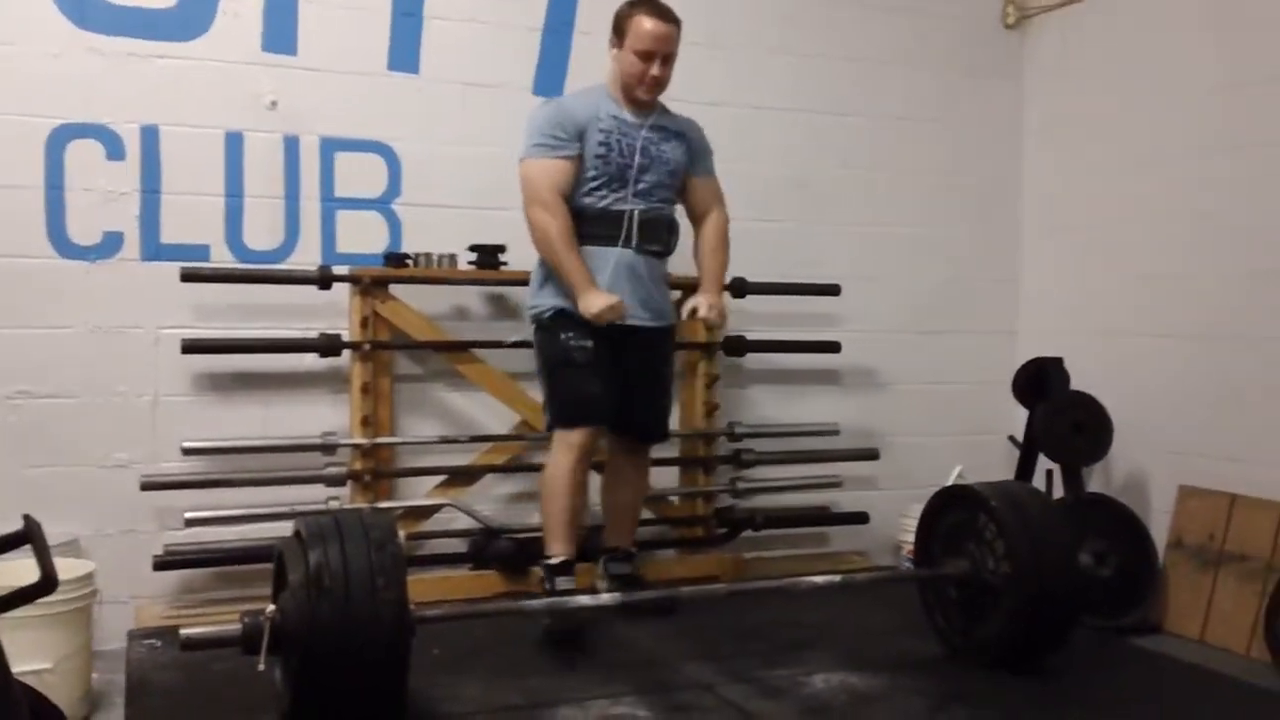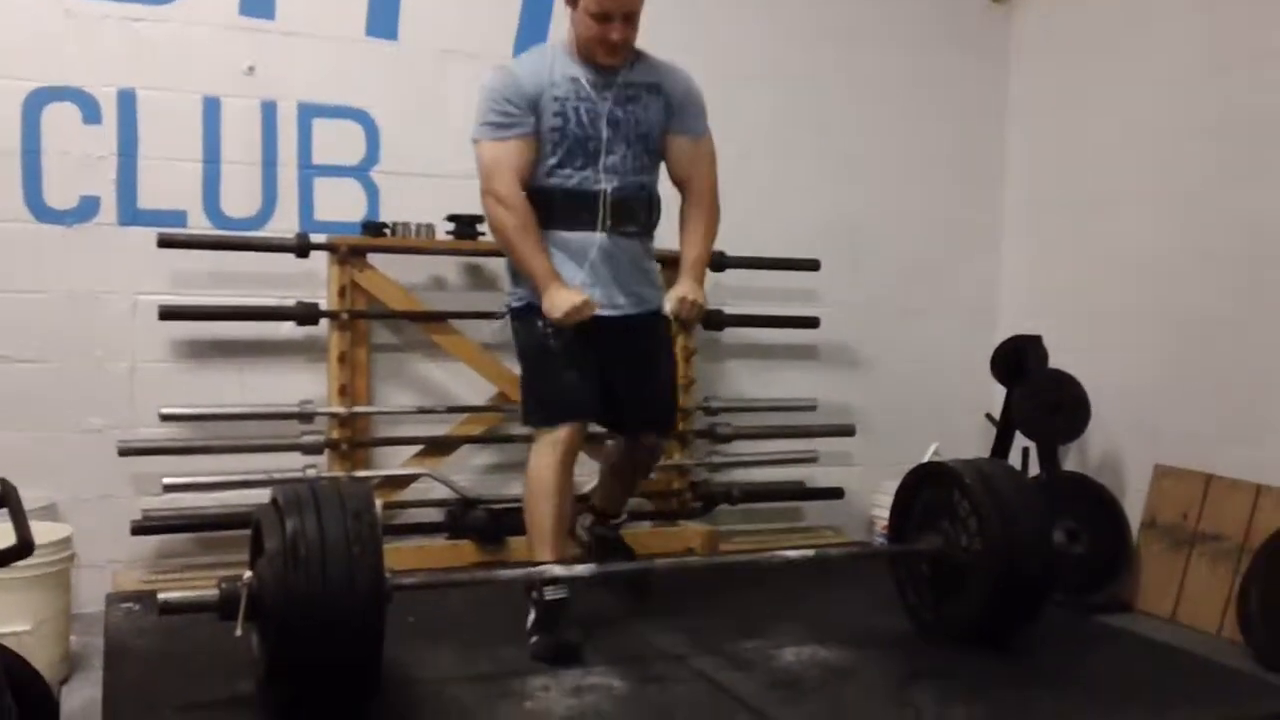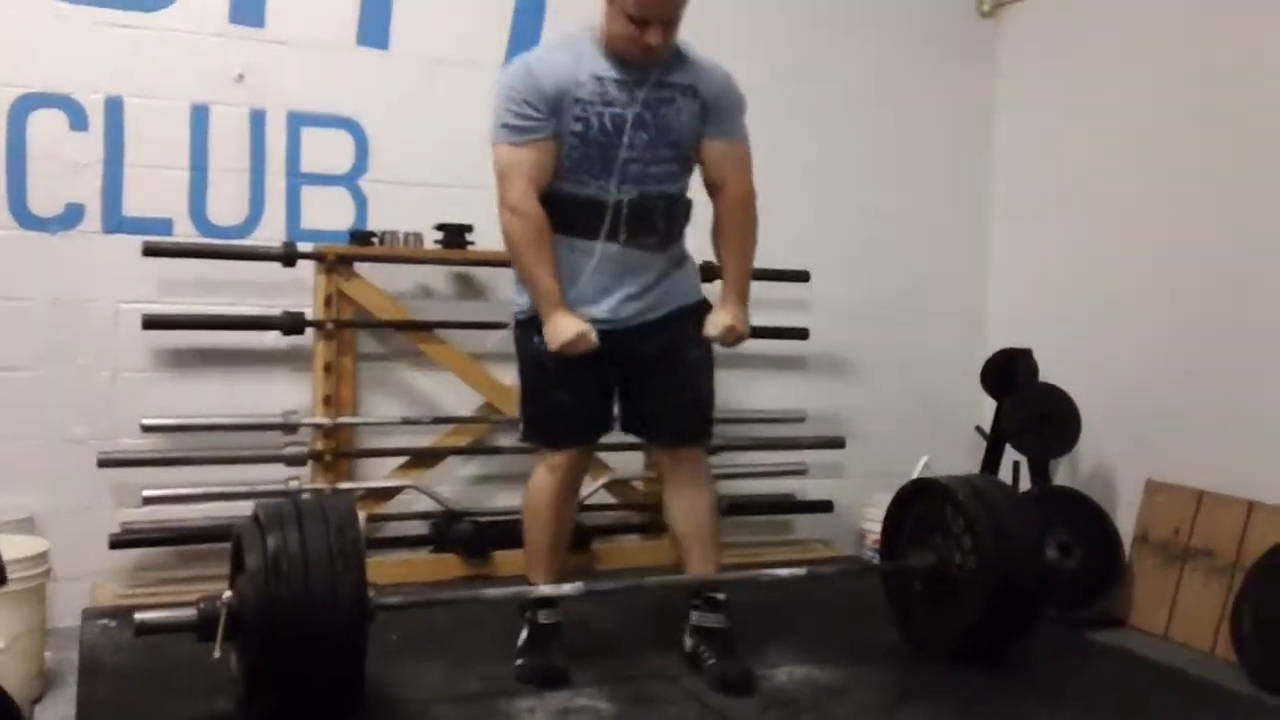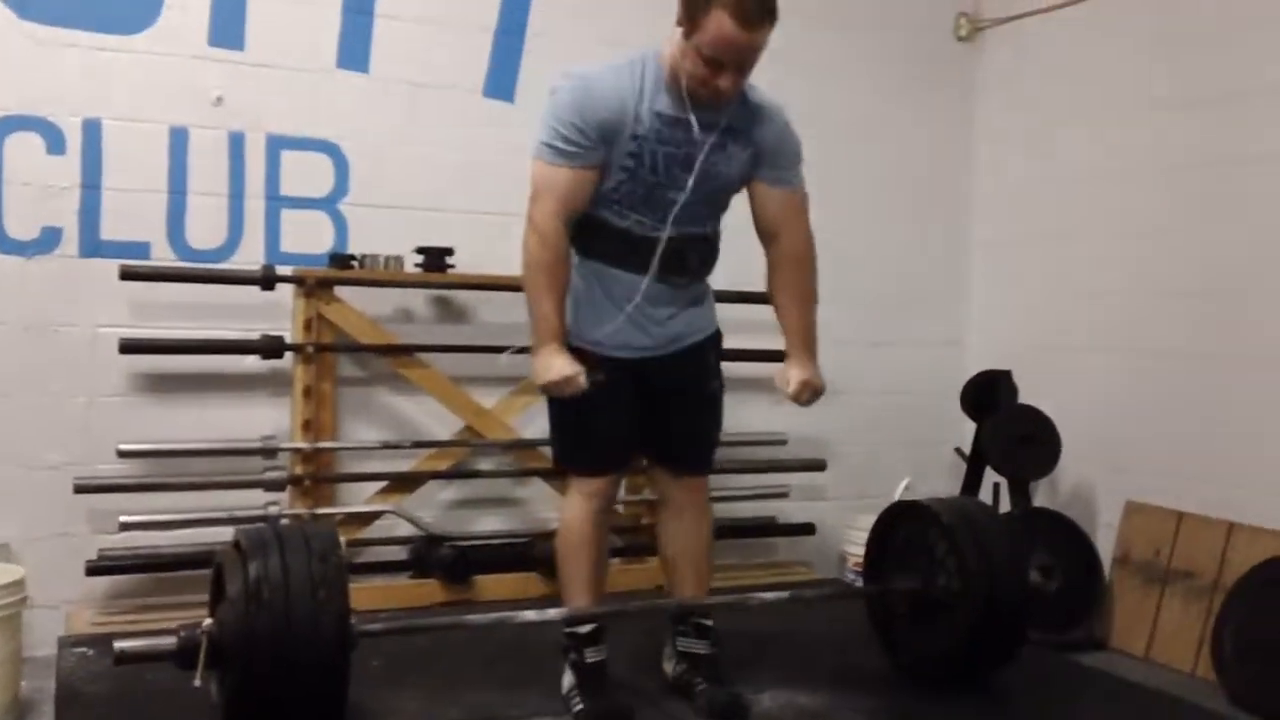
dt=0.4s
person 1, frame 1
left shoulder: (685, 135)
right shoulder: (565, 115)
left elbow: (710, 215)
right elbow: (542, 207)
left wrist: (710, 289)
right wrist: (585, 294)
left hip: (649, 313)
right hip: (573, 308)
left knee: (633, 445)
right knee: (577, 433)
left ankle: (618, 568)
right ankle: (559, 577)
person 1, frame 2
left shoulder: (671, 87)
right shoulder: (521, 81)
left elbow: (699, 186)
right elbow: (501, 193)
left wrist: (690, 277)
right wrist: (552, 287)
left hip: (637, 295)
right hip: (551, 296)
left knee: (649, 432)
right knee: (561, 433)
left ankle: (599, 522)
right ankle: (548, 597)
person 1, frame 3
left shoulder: (709, 86)
right shoulder: (541, 76)
left elbow: (733, 194)
right elbow: (519, 199)
left wrist: (733, 299)
right wrist: (554, 311)
left hip: (668, 302)
right hip: (565, 303)
left knee: (684, 454)
right knee: (563, 457)
left ankle: (707, 619)
right ankle: (541, 618)
person 1, frame 4
left shoulder: (765, 128)
right shoulder: (596, 96)
left elbow: (788, 240)
right elbow: (547, 224)
left wrist: (801, 354)
right wrist: (548, 345)
left hip: (685, 334)
right hip: (594, 335)
left knee: (686, 483)
right knee: (594, 484)
left ankle: (691, 645)
right ankle: (584, 657)
